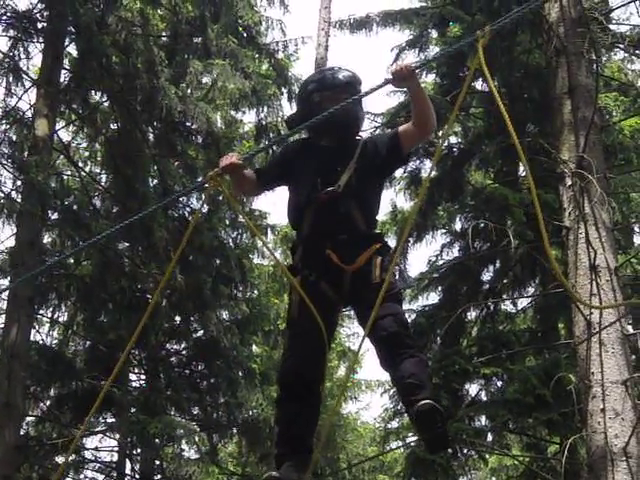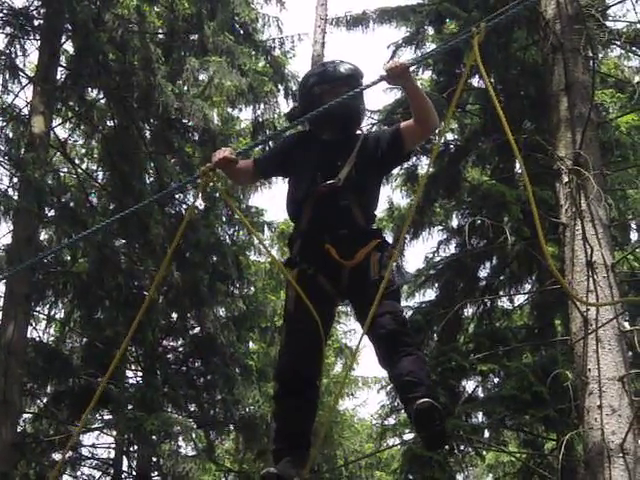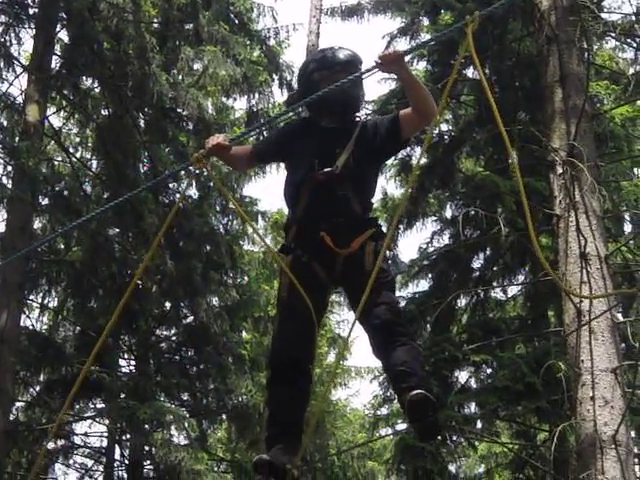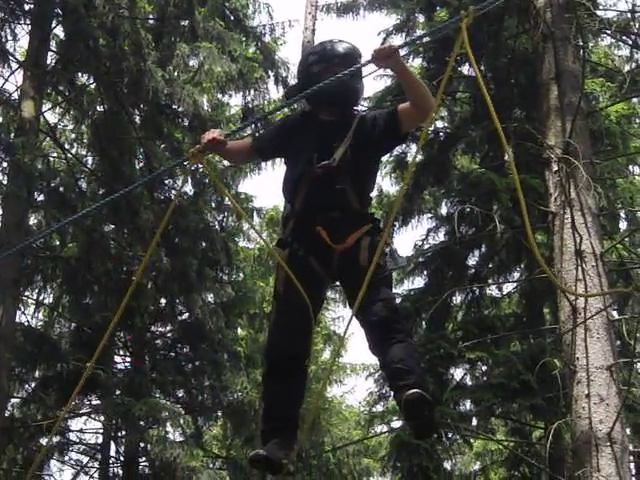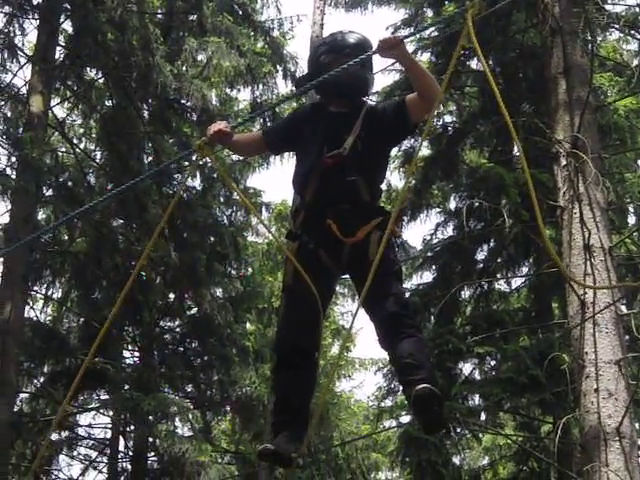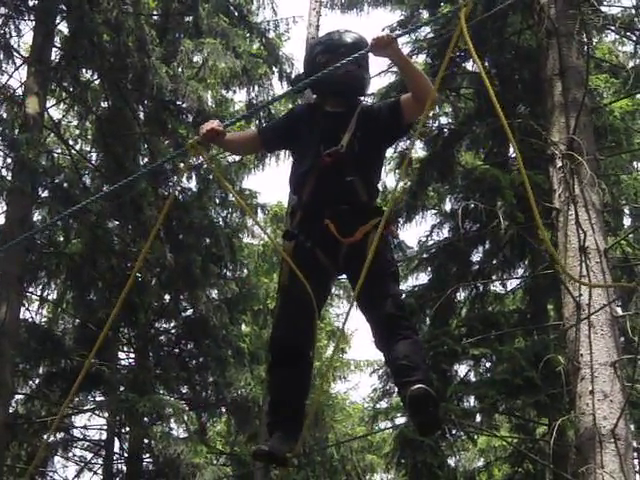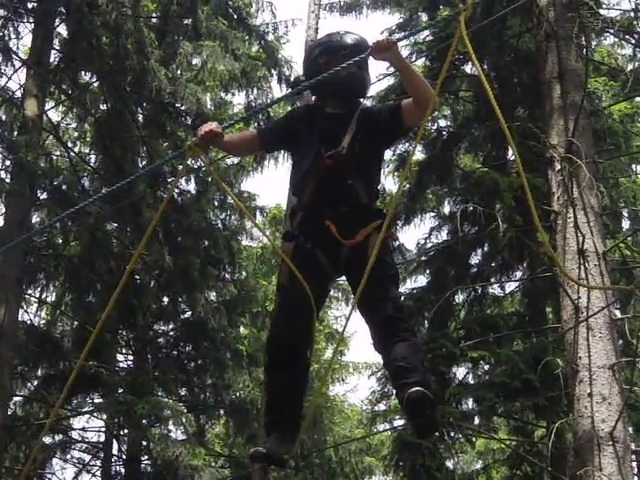
dt=0.4s
person 1, frame 1
left shoulder: (372, 149)
right shoulder: (298, 153)
left elbow: (424, 128)
right elbow: (252, 186)
left wrist: (413, 86)
right wrist: (236, 171)
left hip: (366, 262)
right hip: (314, 268)
left knee: (392, 333)
right knee: (300, 364)
person 1, frame 2
left shoulder: (372, 144)
right shoulder: (298, 146)
left elbow: (426, 125)
right elbow: (249, 173)
left wrist: (408, 84)
right wrist: (228, 164)
left hip: (364, 258)
right hip: (311, 263)
left knee: (391, 330)
right knee: (298, 359)
person 1, frame 3
left shoulder: (370, 132)
right shoulder: (297, 133)
left elbow: (425, 114)
right elbow: (247, 158)
left wrist: (402, 72)
right wrist: (222, 150)
left hip: (360, 246)
right hip: (306, 251)
left knee: (385, 320)
right knee: (291, 346)
right ankle: (281, 445)
person 1, frame 4
left shoulder: (369, 126)
right shoulder: (297, 127)
left elbow: (423, 109)
right elbow: (247, 152)
left wrist: (397, 66)
right wrist: (219, 145)
left hip: (357, 241)
right hip: (303, 245)
left knee: (383, 317)
right knee: (286, 341)
right ankle: (277, 440)
person 1, frame 5
left shoulder: (379, 117)
right shoulder: (306, 119)
left elbow: (430, 99)
right elbow: (257, 143)
left wrist: (403, 57)
right wrist: (226, 137)
left hip: (367, 235)
right hip: (313, 238)
left knee: (393, 312)
right knee: (296, 334)
right ankle: (287, 433)
person 1, frame 6
left shoulder: (374, 117)
right shoulder: (302, 119)
left elbow: (425, 98)
right elbow: (252, 142)
left wrist: (396, 56)
right wrist: (219, 136)
left hip: (364, 234)
right hip: (310, 238)
left knee: (390, 313)
right knee: (291, 334)
right ankle: (282, 433)
person 1, frame 7
left shoulder: (374, 119)
right shoulder: (302, 120)
left elbow: (425, 104)
right elbow: (251, 142)
left wrist: (396, 60)
right wrist: (218, 138)
left hip: (363, 236)
right hip: (309, 239)
left knee: (388, 315)
right knee: (288, 335)
right ankle: (280, 434)
